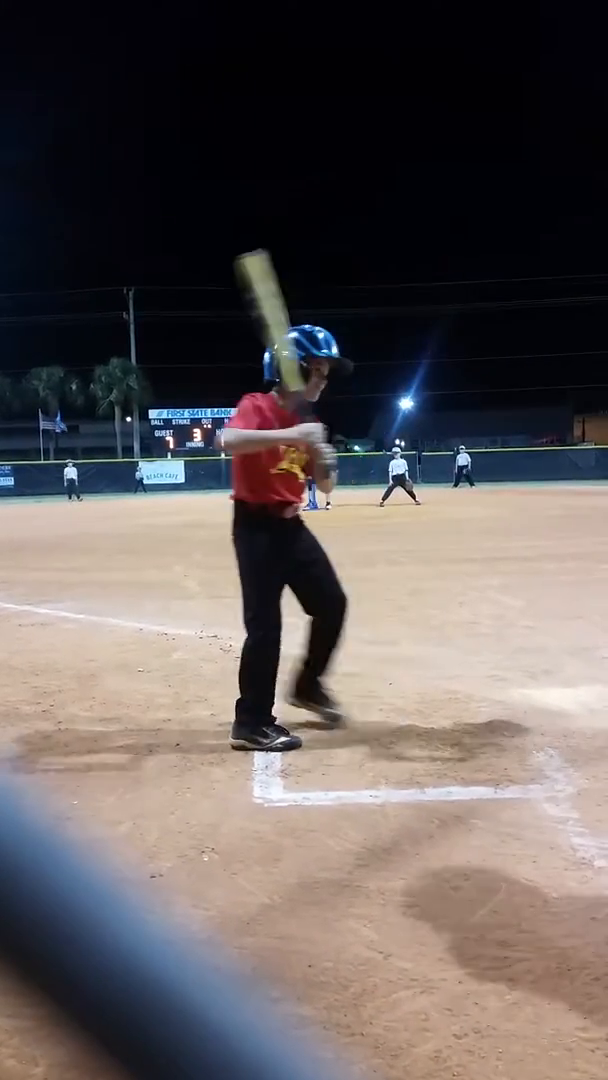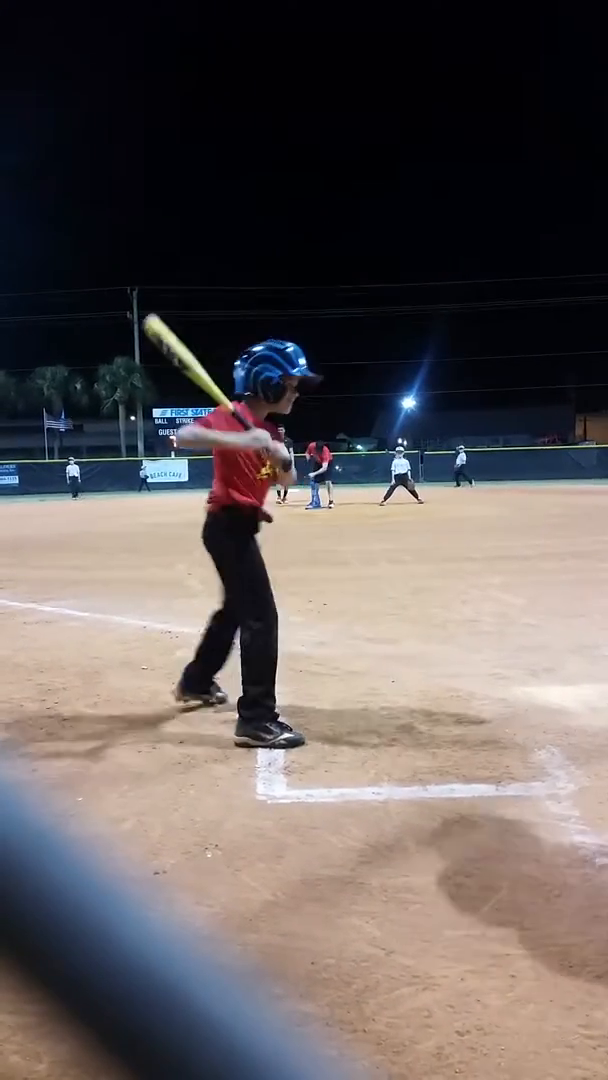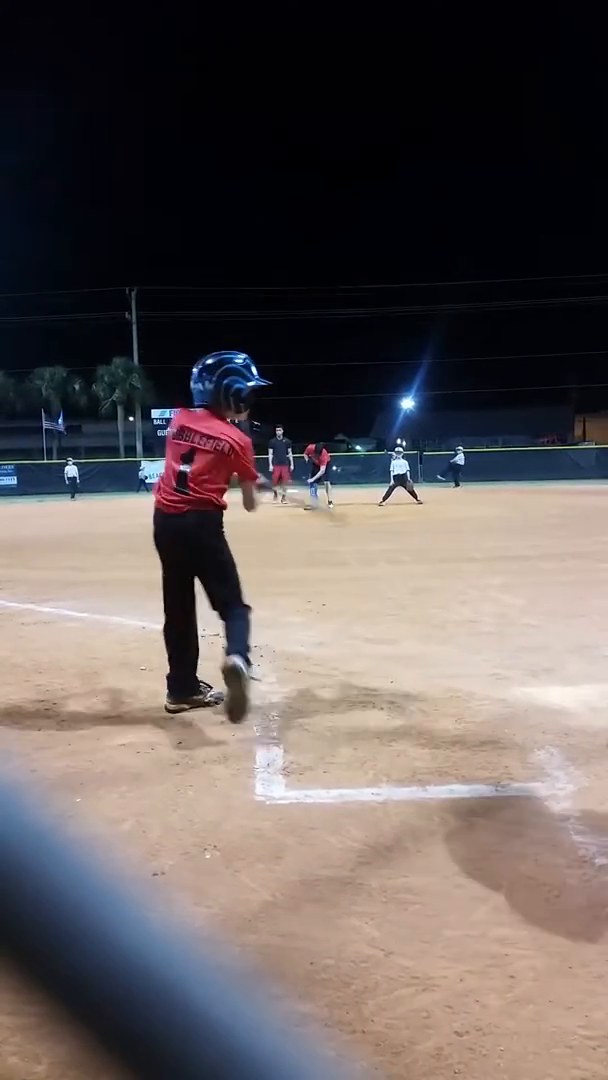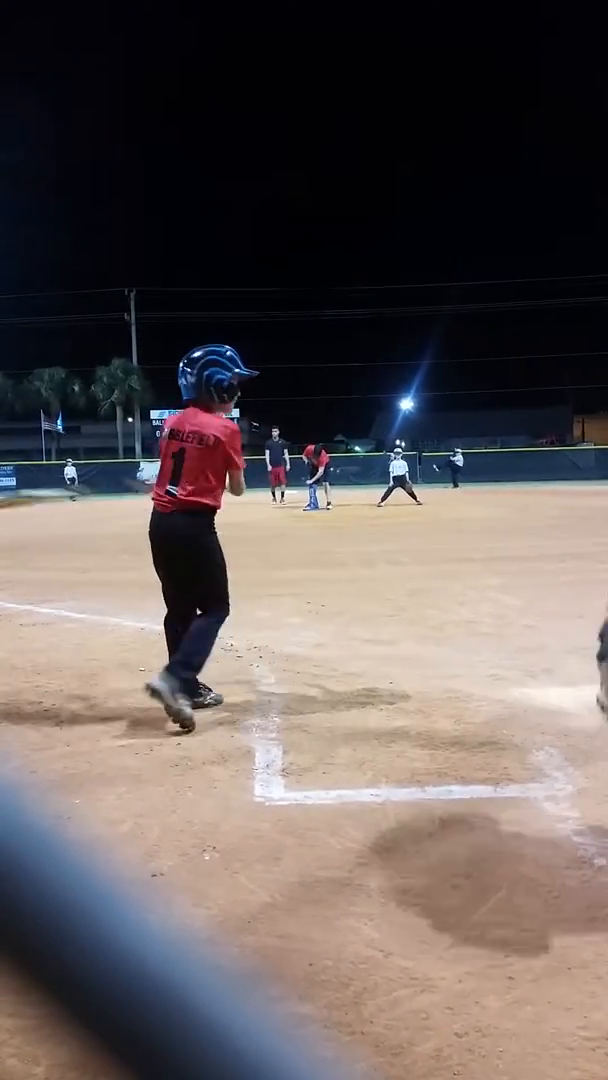
dt=0.3s
person 1, frame 1
left shoulder: (312, 423)
right shoulder: (256, 406)
left elbow: (327, 484)
right elbow: (228, 440)
left wrist: (323, 461)
right wrist: (288, 435)
left hip: (292, 525)
right hip: (255, 525)
left knee: (332, 605)
right knee: (264, 624)
left ankle: (308, 687)
right ankle: (252, 722)
person 1, frame 2
left shoulder: (270, 429)
right shoulder: (233, 417)
left elbow: (287, 480)
right elbow: (183, 436)
left wrist: (282, 460)
right wrist: (240, 442)
left hip: (243, 524)
right hip: (230, 525)
left knee: (235, 609)
right knee: (260, 616)
left ankle: (196, 680)
right ankle: (256, 719)
person 1, frame 3
left shoulder: (180, 419)
right shoulder: (237, 439)
right elbow: (250, 499)
left wrist: (247, 479)
right wrist: (251, 493)
left hip: (165, 520)
right hip: (201, 524)
left knee: (178, 606)
right knee: (231, 604)
left ankle: (182, 686)
right ankle: (238, 659)
person 1, frame 4
left shoulder: (173, 423)
right shoulder: (226, 429)
right elbow: (237, 488)
right wrist: (217, 485)
left hip: (161, 522)
right hip: (195, 524)
left knee: (179, 607)
right knee: (214, 608)
left ankle: (184, 685)
right ankle: (175, 679)
